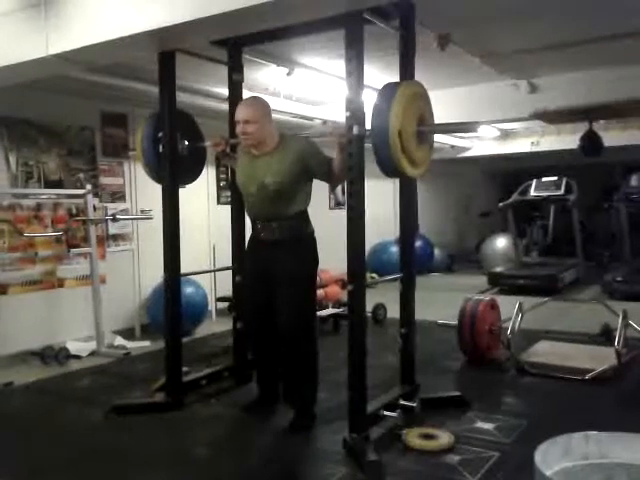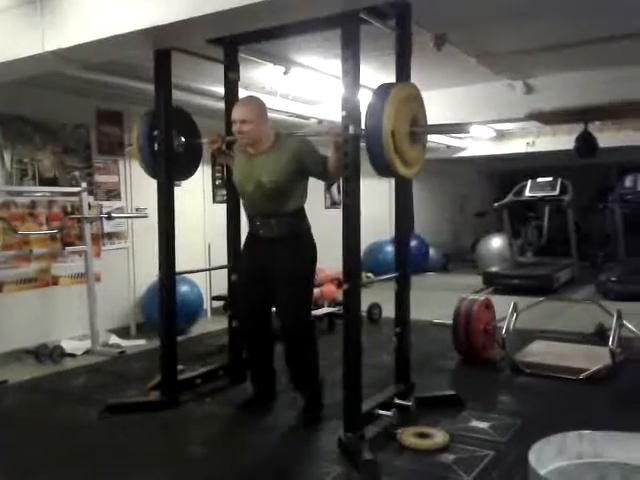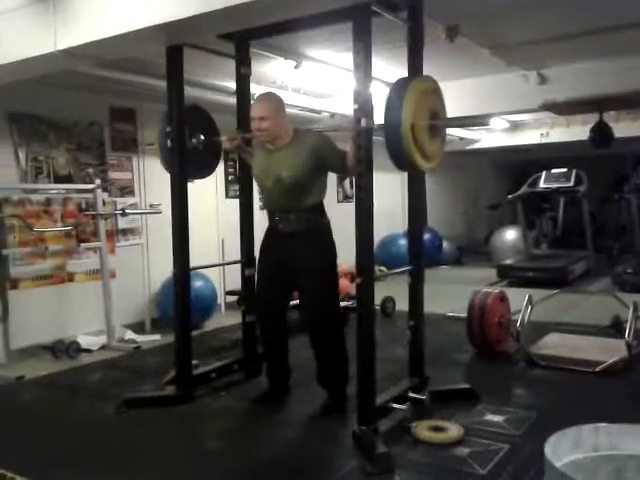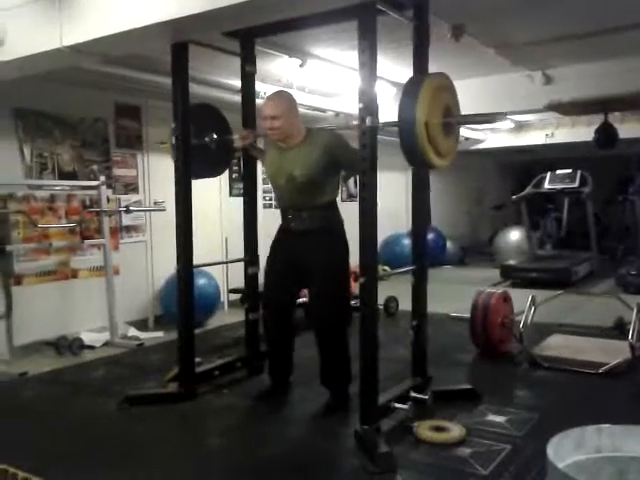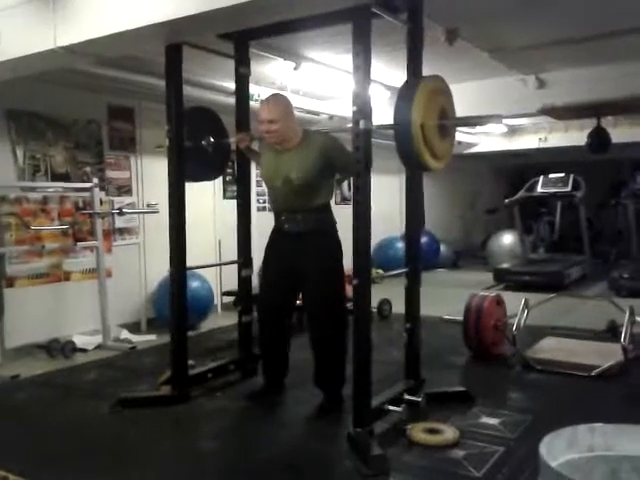
dt=0.2s
person 1, frame 1
left shoulder: (299, 149)
right shoulder: (243, 151)
left elbow: (335, 177)
left wrist: (342, 149)
right wrist: (224, 156)
left hip: (294, 244)
right hip: (259, 243)
left knee: (295, 328)
right knee: (257, 325)
left ankle: (303, 405)
right ankle: (268, 391)
person 1, frame 2
left shoulder: (294, 147)
right shoulder: (239, 150)
left elbow: (330, 175)
left wrist: (337, 149)
right wrist: (220, 152)
left hip: (292, 241)
right hip: (256, 241)
left knee: (295, 323)
right knee: (251, 320)
left ankle: (312, 396)
right ankle: (263, 389)
person 1, frame 3
left shoulder: (314, 143)
right shoulder: (259, 146)
left elbow: (348, 169)
left wrist: (356, 144)
right wrist: (239, 149)
left hip: (311, 236)
right hip: (275, 235)
left knee: (320, 318)
right knee: (268, 314)
left ankle: (336, 390)
right ankle: (278, 383)
person 1, frame 4
left shoulder: (326, 142)
right shoulder: (271, 145)
left elbow: (359, 167)
right wrist: (251, 148)
left hip: (324, 234)
right hip: (287, 233)
left knee: (328, 317)
right knee: (274, 310)
left ankle: (338, 389)
right ankle: (279, 380)
person 1, frame 5
left shoulder: (322, 144)
right shoulder: (267, 147)
left elbow: (355, 170)
right wrist: (247, 150)
left hip: (317, 236)
right hip: (281, 235)
left knee: (324, 318)
right knee: (269, 311)
left ankle: (332, 391)
right ankle: (273, 381)
